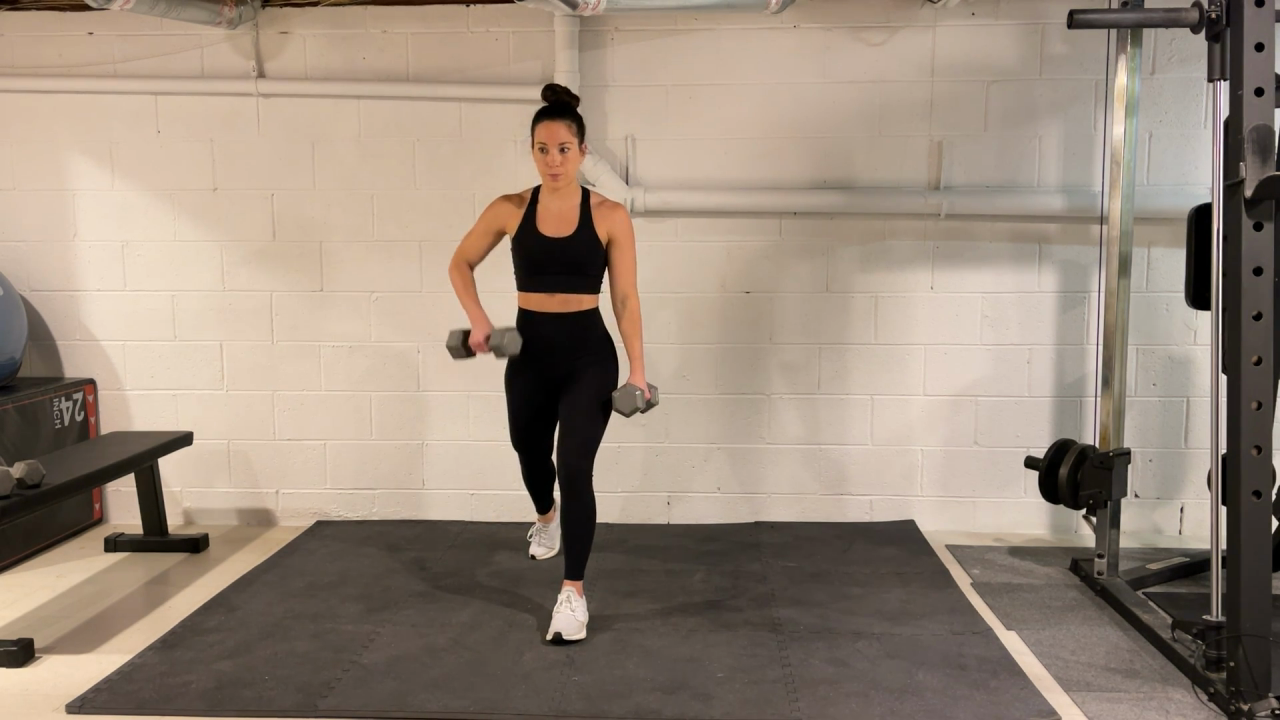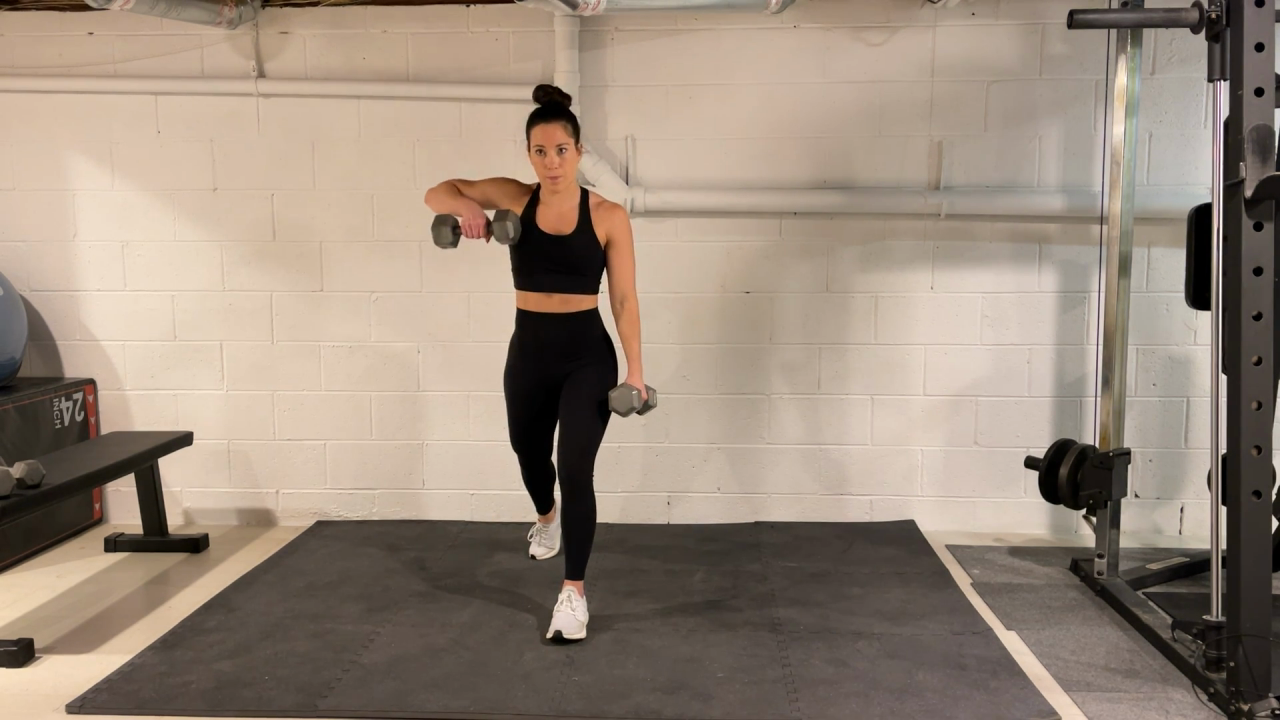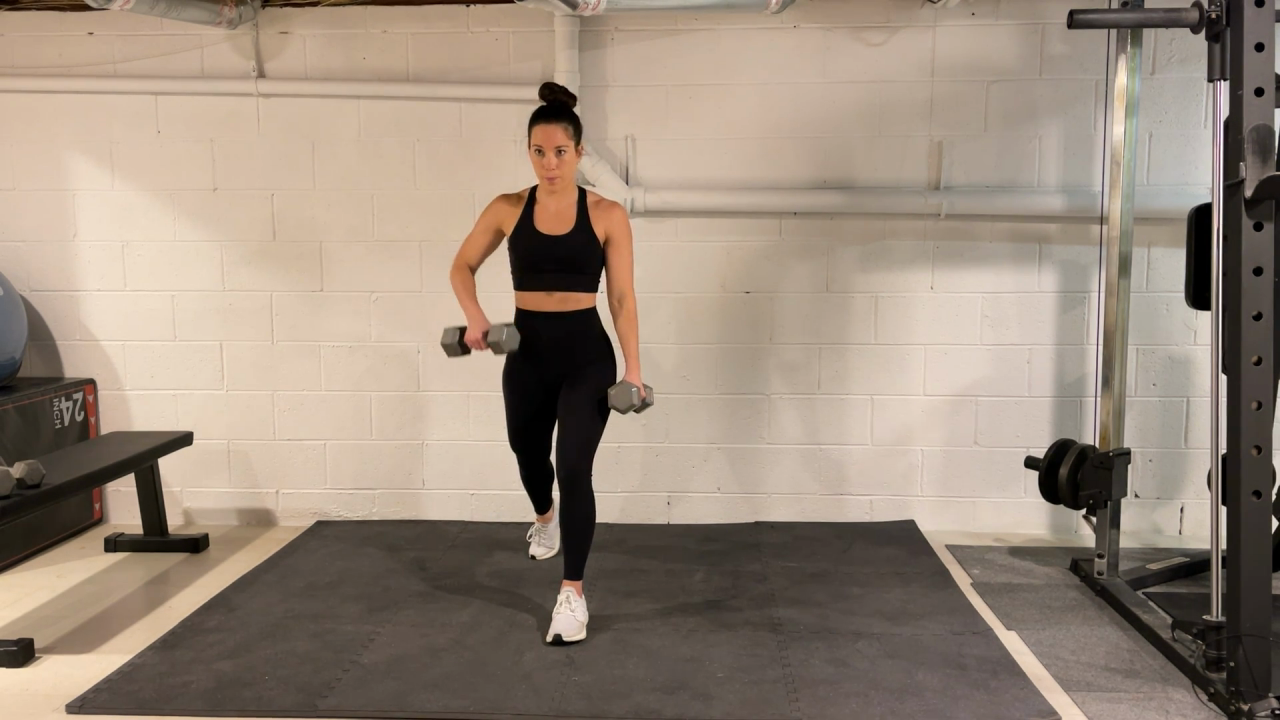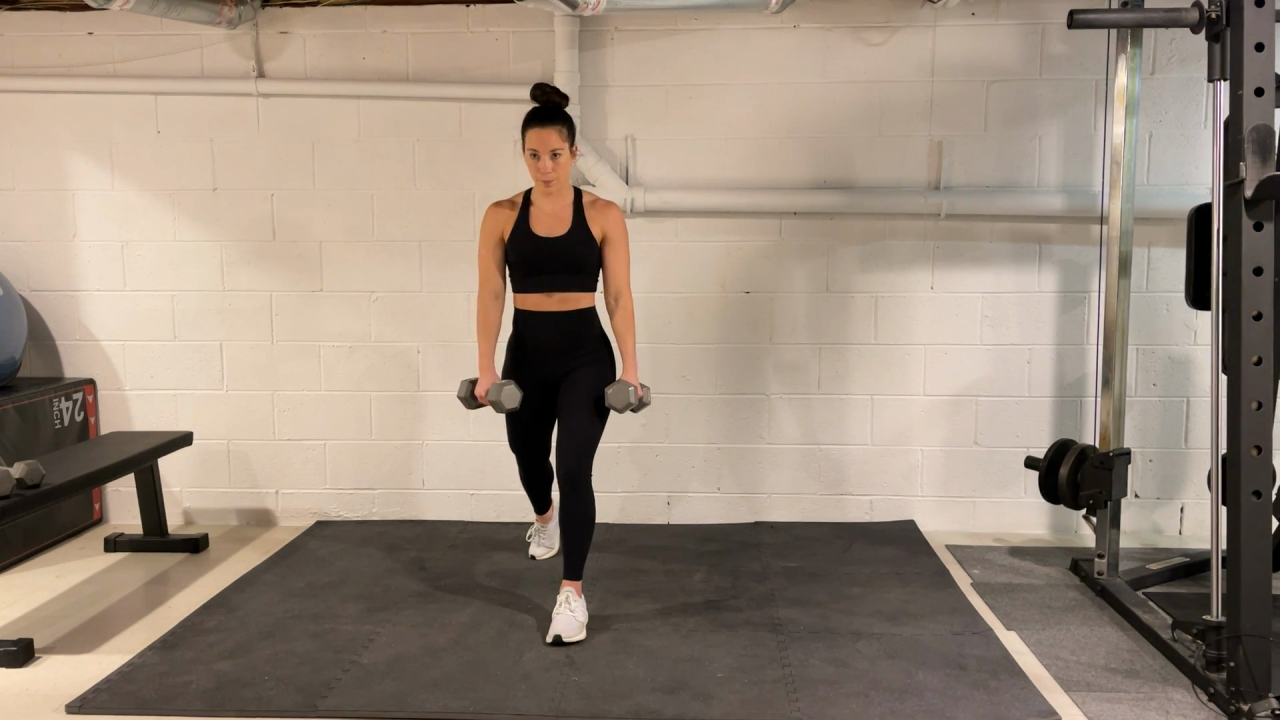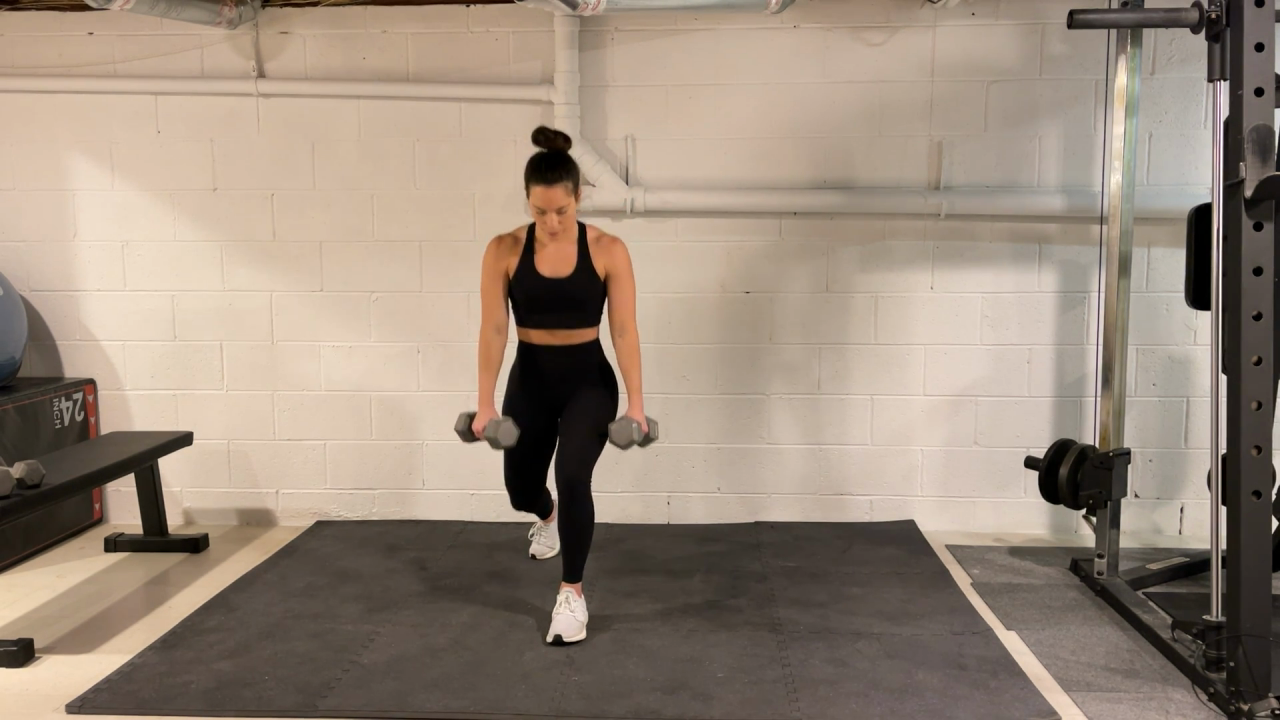
dt=0.5s
person 1, frame 1
left shoulder: (610, 215)
right shoulder: (510, 209)
left elbow: (625, 297)
right elbow: (460, 265)
left wrist: (637, 368)
right wrist: (476, 314)
left hip: (588, 353)
right hip: (528, 354)
left knee: (575, 468)
right knee: (531, 453)
left ankle: (573, 593)
right ankle: (546, 517)
person 1, frame 2
left shoulder: (609, 215)
right shoulder: (513, 197)
left elbow: (624, 298)
right elbow: (436, 193)
left wrist: (635, 370)
right wrist: (463, 206)
left hip: (588, 354)
right hip: (528, 352)
left knee: (576, 470)
right knee: (529, 453)
left ankle: (574, 592)
right ankle: (548, 517)
person 1, frame 3
left shoulder: (607, 214)
right shoulder: (507, 208)
left elbow: (622, 296)
right elbow: (462, 266)
left wrist: (632, 367)
right wrist: (474, 315)
left hip: (586, 352)
right hip: (526, 352)
left knee: (574, 469)
right knee: (528, 454)
left ankle: (572, 593)
right ankle: (545, 517)
person 1, frame 4
left shoulder: (603, 214)
right shoulder: (502, 215)
left elbow: (619, 295)
right elbow: (491, 295)
left wrist: (630, 366)
right wrist: (486, 367)
left hip: (585, 353)
right hip: (526, 354)
left knee: (574, 469)
right knee: (528, 455)
left ankle: (572, 593)
right ankle: (544, 517)
person 1, frame 5
left shoulder: (609, 251)
right shoulder: (504, 251)
left elbow: (624, 330)
right elbow: (493, 330)
left wrist: (635, 401)
right wrist: (485, 402)
left hip: (588, 378)
right hip: (530, 378)
left knee: (573, 476)
right knee: (521, 489)
left ankle: (572, 593)
right ankle: (548, 516)
